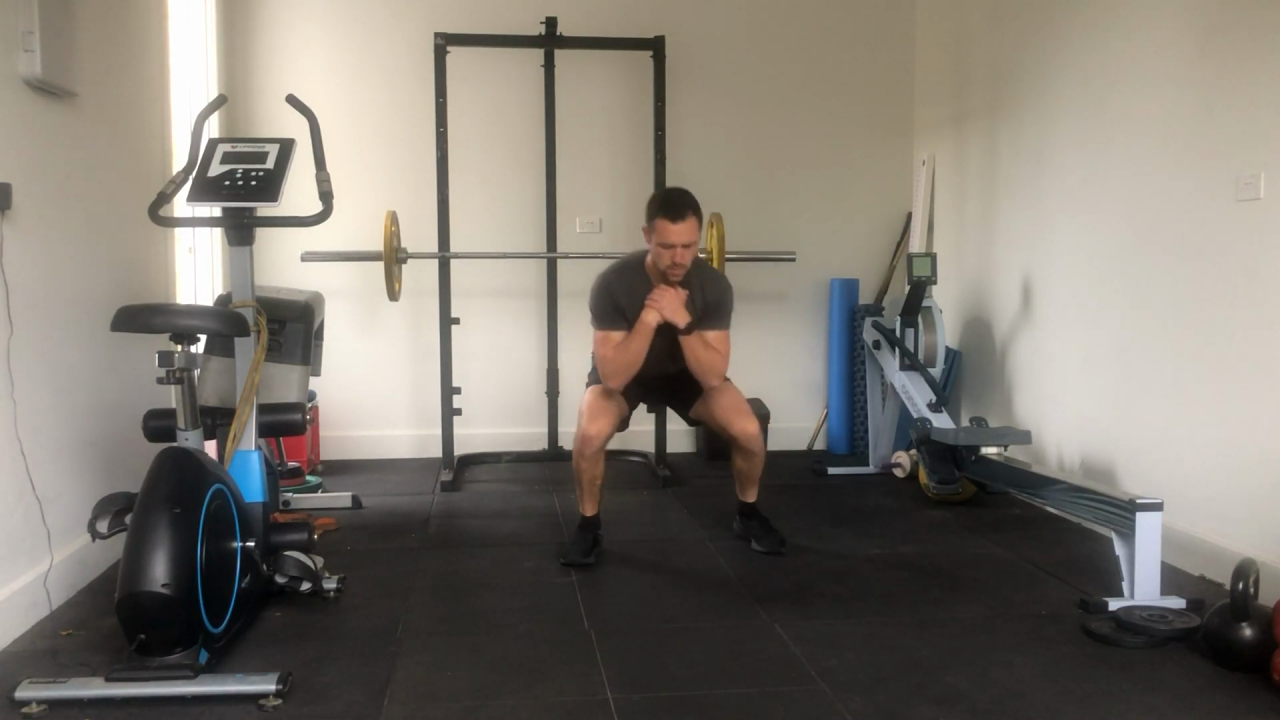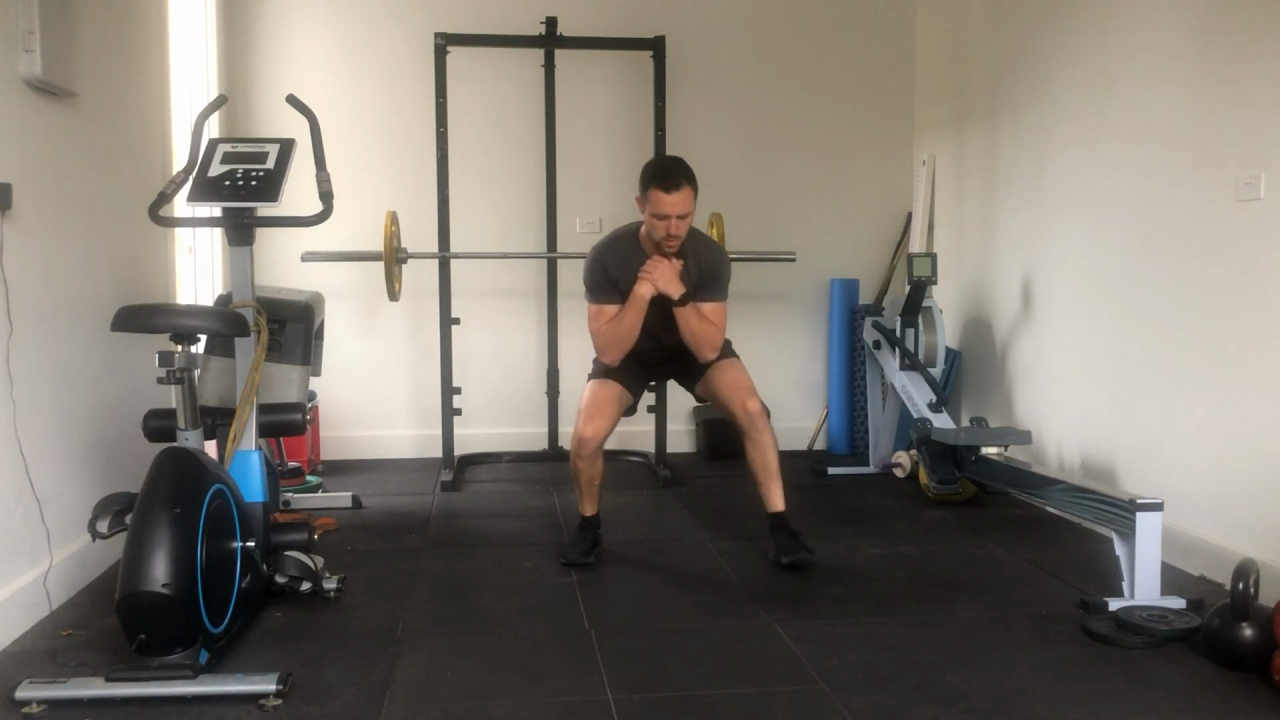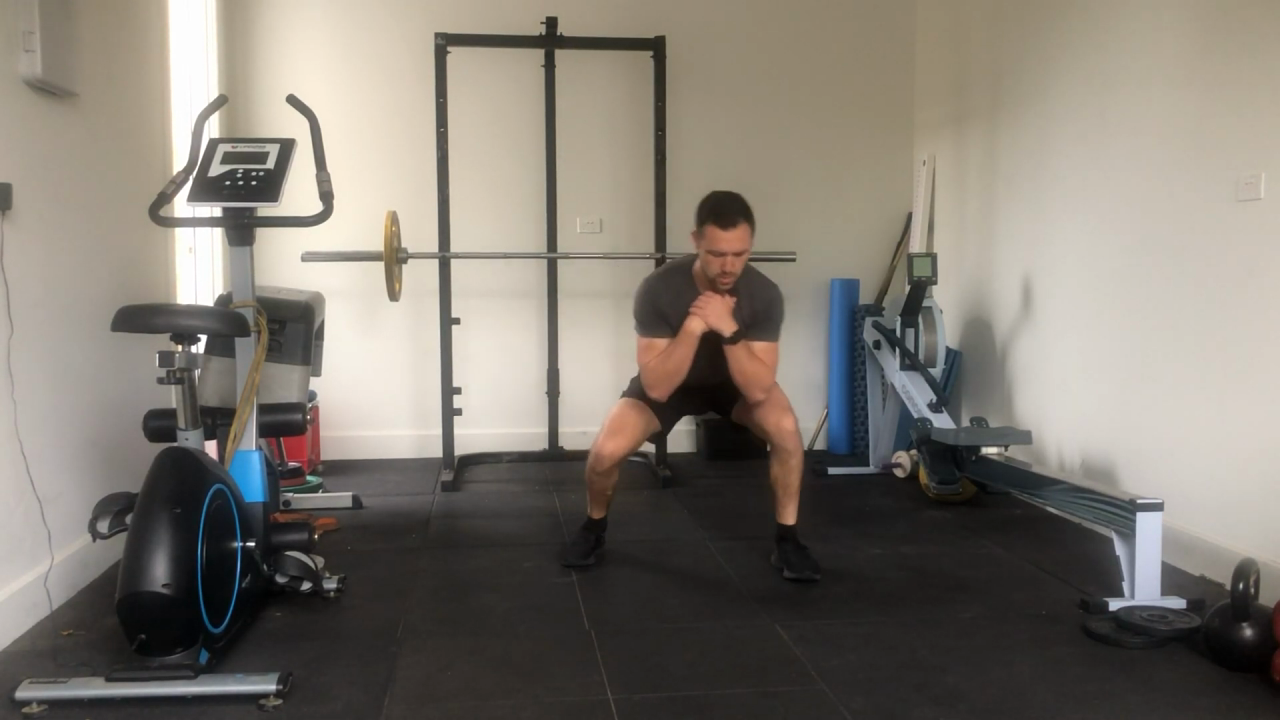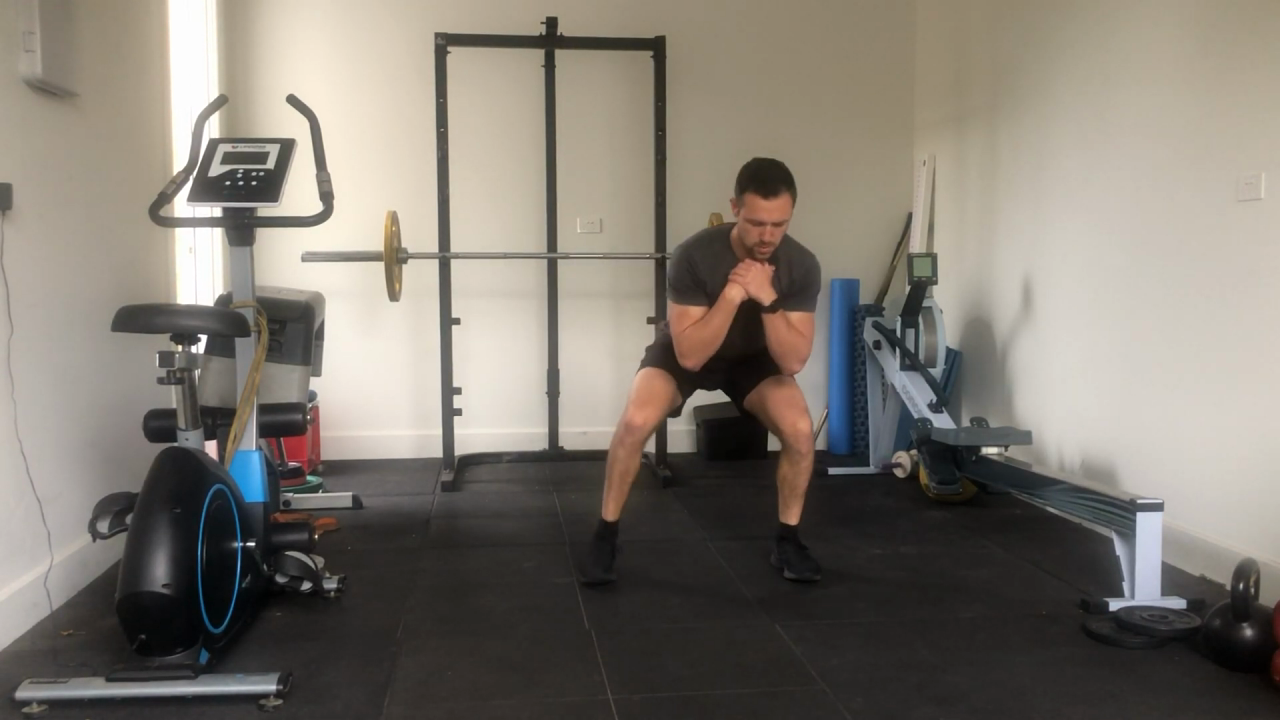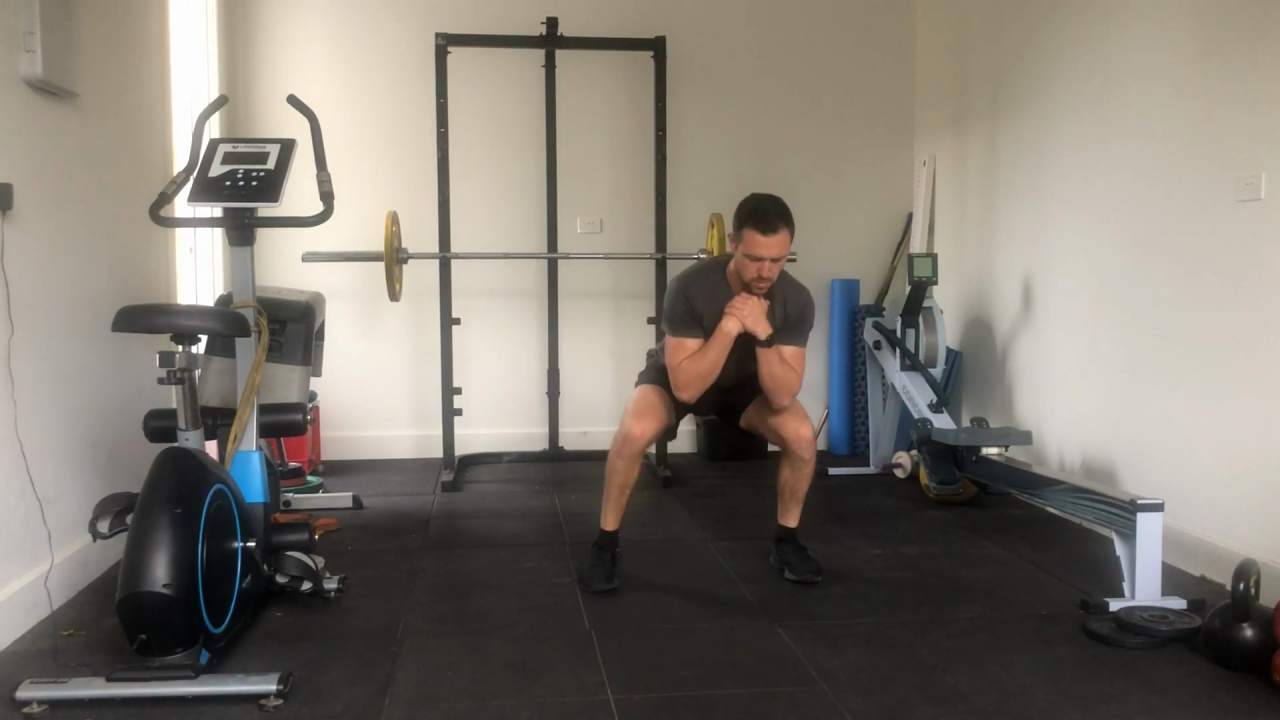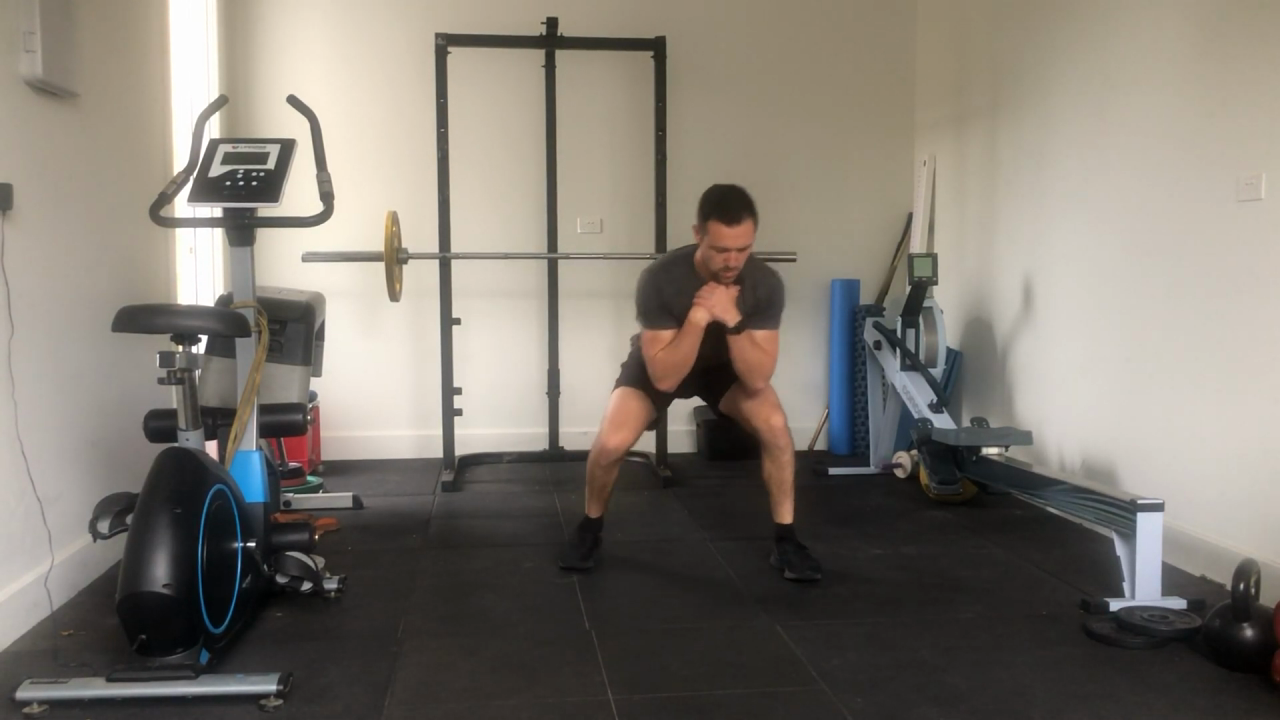
dt=0.3s
person 1, frame 1
left shoulder: (713, 286)
right shoulder: (612, 283)
left elbow: (713, 377)
right elbow: (613, 378)
left wrist: (682, 320)
right wrist: (648, 317)
left hip: (685, 369)
right hip: (622, 368)
left knee: (748, 432)
right knee: (590, 434)
left ankle: (748, 513)
right ankle: (589, 526)
person 1, frame 2
left shoulder: (709, 256)
right shoulder: (607, 256)
left elbow: (709, 351)
right elbow: (609, 353)
left wrist: (678, 293)
right wrist: (642, 291)
left hip: (691, 344)
right hip: (630, 351)
left knee: (750, 409)
right knee: (587, 436)
left ankle: (779, 525)
right ankle: (589, 525)
person 1, frame 3
left shoulder: (765, 295)
right shoulder: (658, 290)
left elbow: (758, 390)
right elbow: (656, 387)
left wrist: (729, 330)
right wrist: (692, 326)
left hip: (733, 379)
right hip: (669, 380)
left knee: (785, 429)
right knee: (605, 452)
left ankle: (787, 540)
right ankle: (595, 526)
person 1, frame 4
left shoulder: (801, 266)
right shoulder: (695, 255)
left elbow: (793, 362)
right elbow: (689, 355)
left wrist: (768, 299)
right wrist: (731, 295)
left hip: (752, 355)
right hip: (683, 350)
left knee: (799, 432)
right knee: (636, 422)
left ankle: (787, 539)
right ankle: (606, 534)
person 1, frame 5
left shoulder: (796, 300)
right shoulder: (690, 287)
left elbow: (783, 397)
right elbow: (685, 388)
left wrist: (763, 332)
right wrist: (728, 327)
left hip: (745, 380)
right hip: (676, 373)
left knee: (802, 437)
right knee: (634, 433)
left ankle: (786, 541)
right ankle: (606, 544)
person 1, frame 6
left shoulder: (766, 284)
right shoulder: (660, 279)
left elbow: (759, 380)
right elbow: (664, 380)
left wrist: (733, 320)
right wrist: (695, 320)
left hip: (728, 364)
right hip: (658, 362)
left knee: (774, 426)
right knee: (611, 444)
left ankle: (786, 539)
right ankle: (591, 526)
